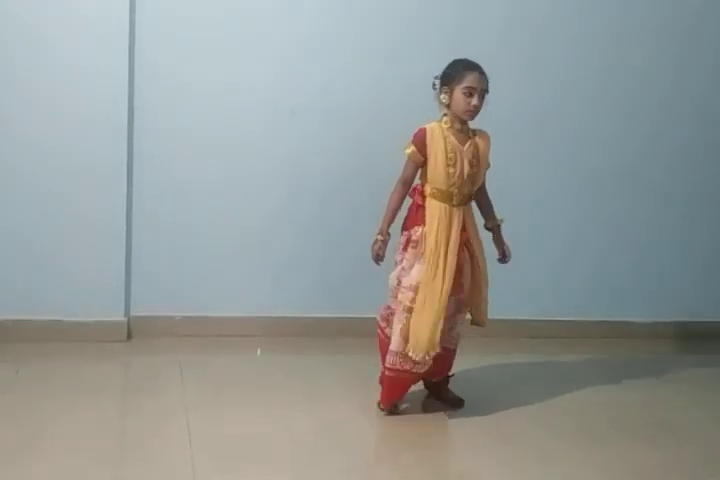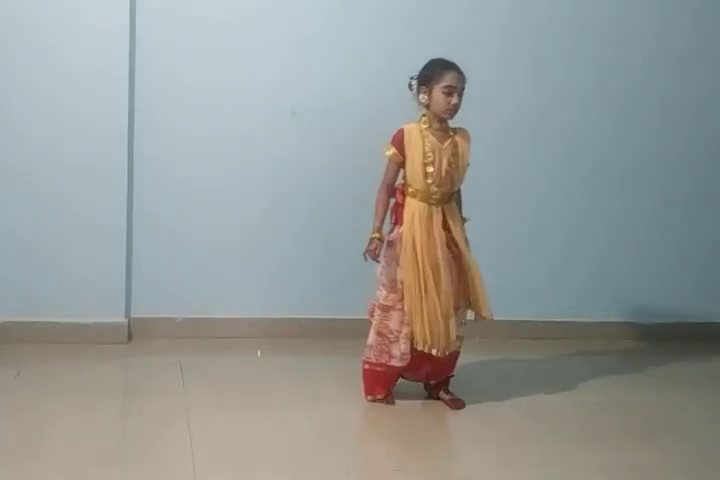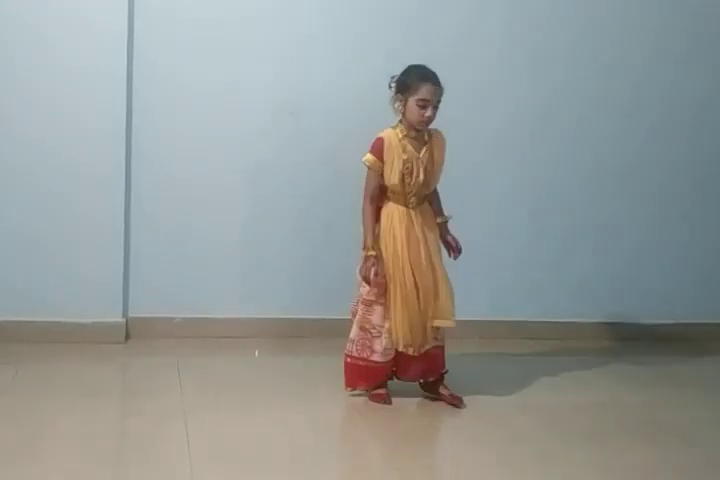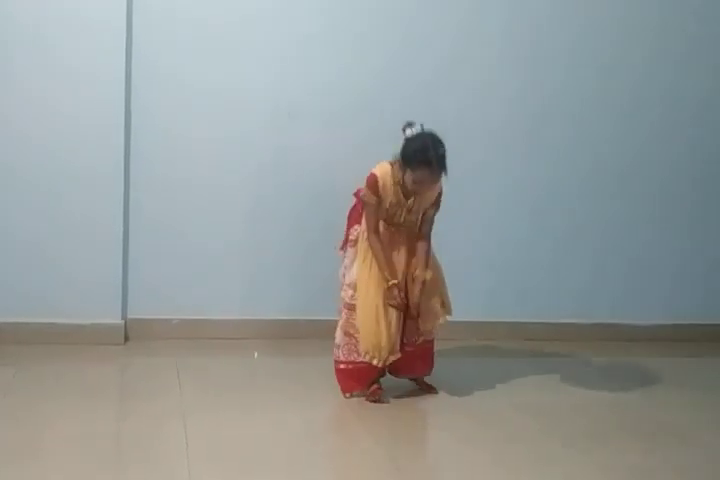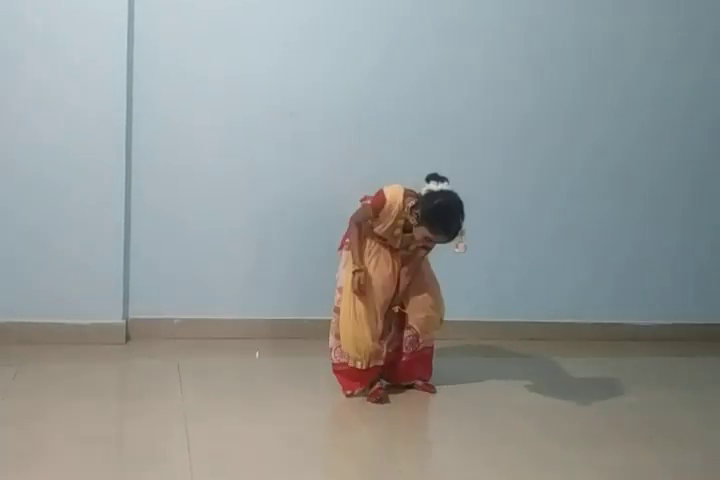
dt=0.3s
person 1, frame 1
left shoulder: (481, 141)
right shoulder: (427, 136)
right elbow: (403, 184)
left wrist: (497, 232)
right wrist: (383, 231)
left hip: (461, 229)
right hip: (426, 227)
left knee: (451, 309)
right knee: (413, 305)
left ankle: (436, 379)
right ankle: (394, 387)
person 1, frame 2
left shoulder: (461, 140)
right shoulder: (406, 136)
right elbow: (386, 187)
left wrist: (460, 230)
right wrist: (377, 233)
left hip: (446, 227)
right hip: (410, 226)
left knee: (449, 305)
right knee: (397, 303)
left ankle: (437, 381)
right ankle: (381, 382)
person 1, frame 3
left shoulder: (437, 142)
right shoulder: (384, 143)
left elbow: (431, 190)
right elbow: (370, 198)
left wrist: (444, 230)
right wrist: (370, 250)
left hip: (422, 226)
right hip: (389, 225)
left knee: (429, 300)
right knee: (381, 301)
left ankle: (432, 378)
right ankle: (374, 378)
person 1, frame 4
left shoulder: (432, 189)
right shoulder: (379, 178)
left elbow: (424, 236)
right elbow: (372, 231)
left wrist: (421, 279)
right wrist: (390, 279)
left hip: (407, 237)
right hip: (368, 233)
left knee: (424, 299)
right knee: (366, 303)
left ankle: (413, 368)
right ankle: (366, 376)
person 1, frame 5
left shoulder: (431, 230)
right shoulder: (389, 200)
left elbow: (410, 267)
right elbow: (355, 222)
left wrist: (397, 303)
right wrist: (358, 267)
left hip: (402, 253)
right hip: (368, 244)
left knee: (423, 306)
right knee: (361, 310)
left ankle: (410, 372)
right ankle: (367, 377)
